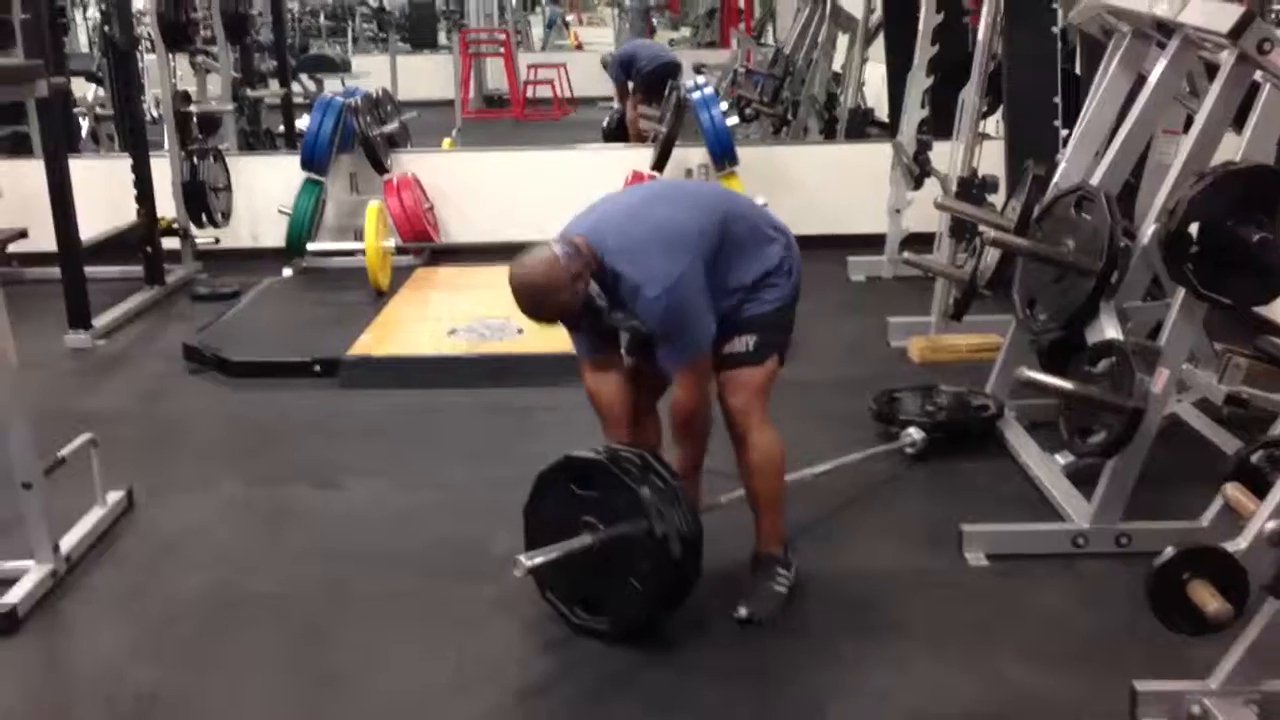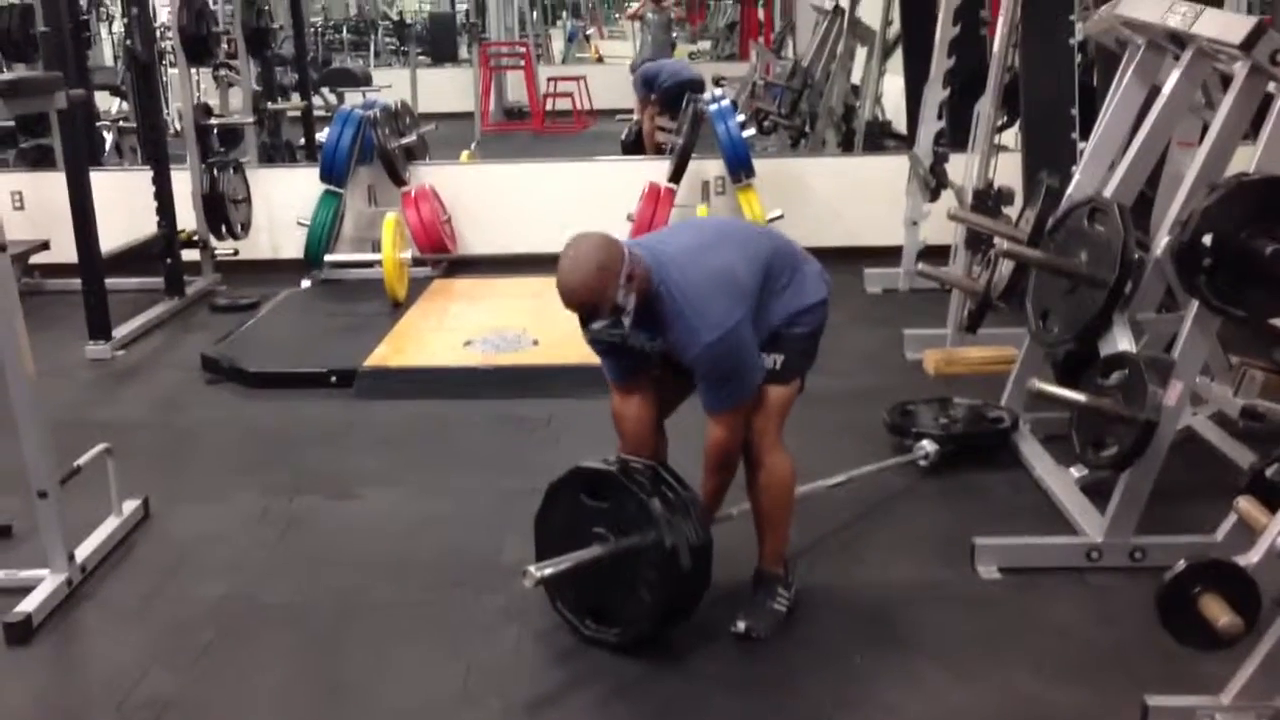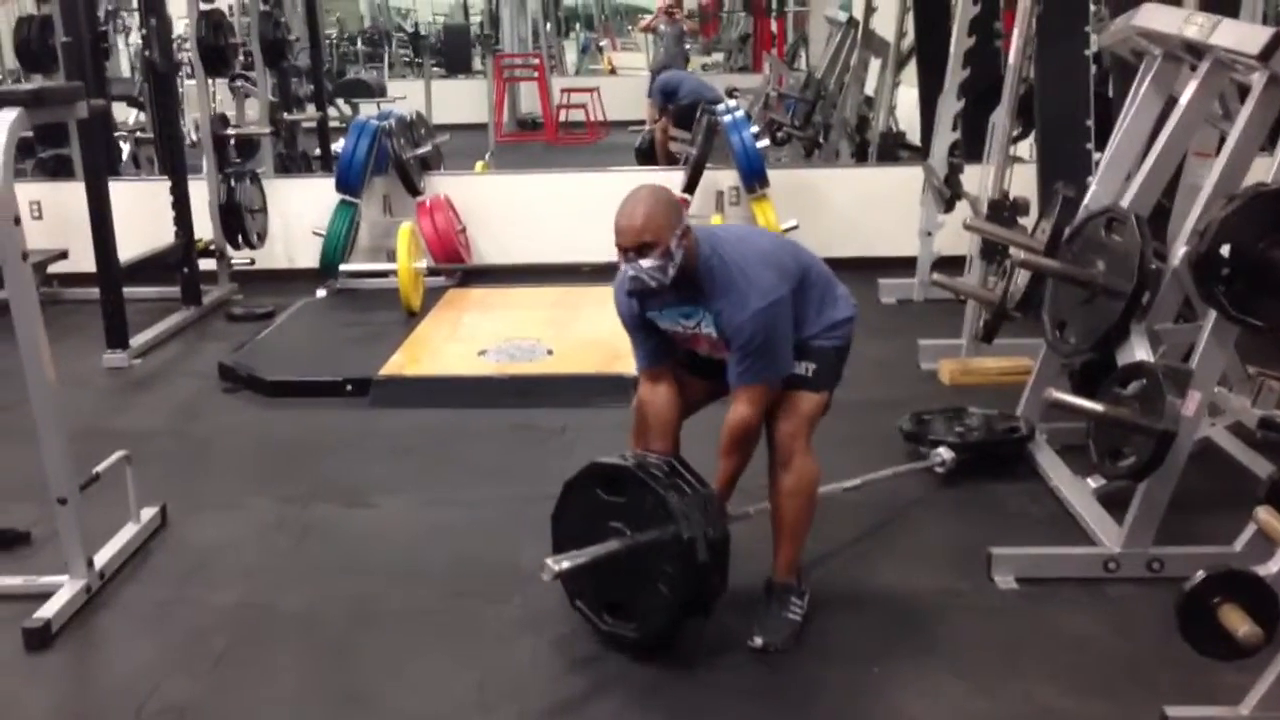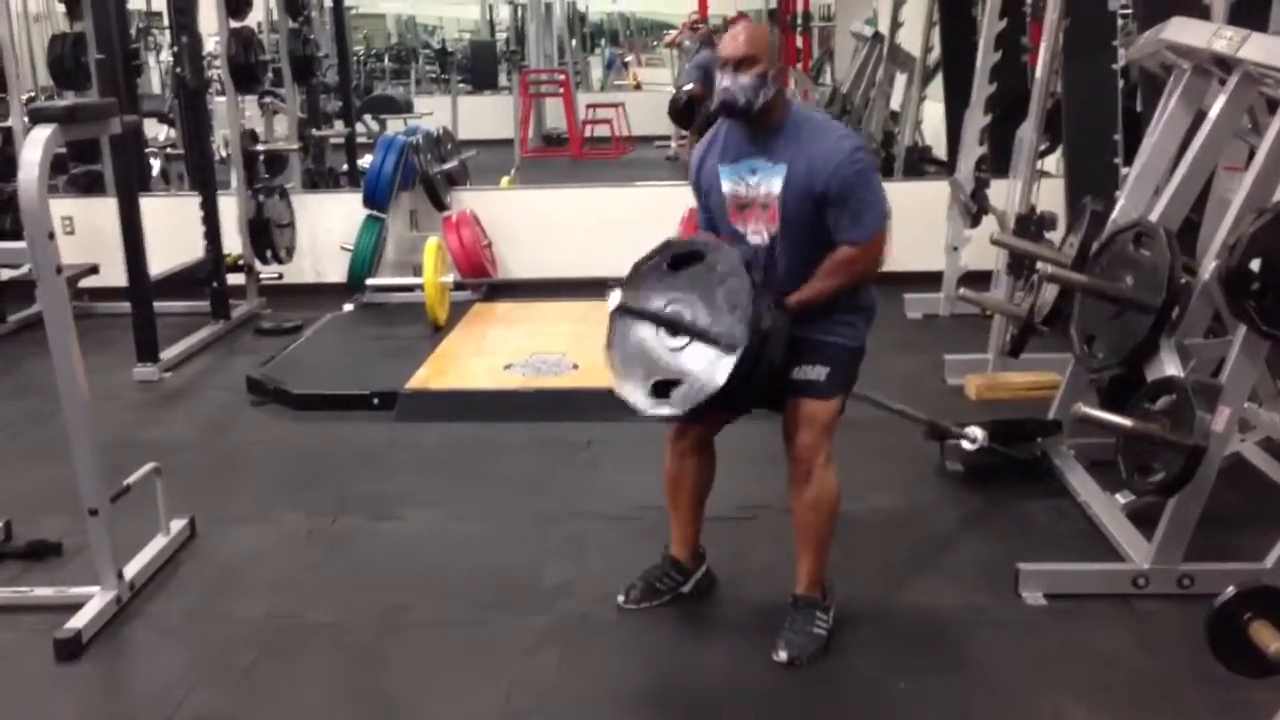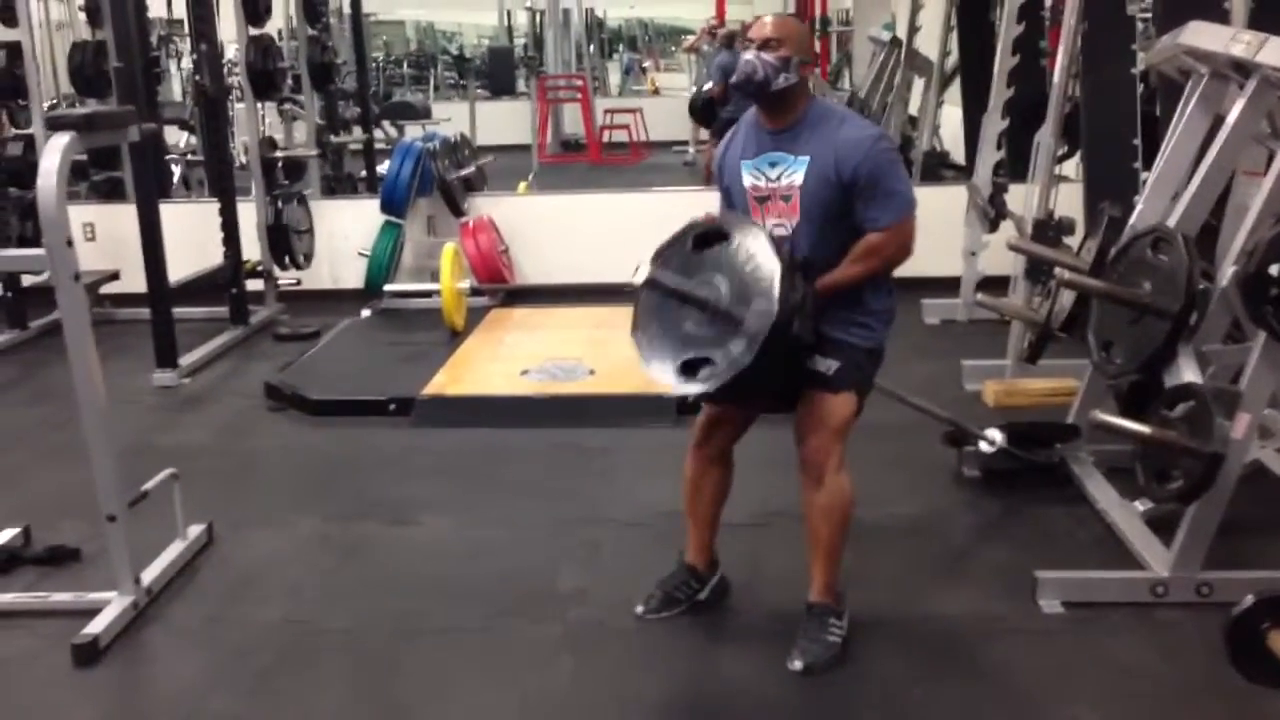
dt=1s
person 1, frame 1
left shoulder: (657, 284)
right shoulder: (564, 268)
left elbow: (691, 390)
right elbow: (602, 373)
left wrist: (686, 482)
left hip: (757, 275)
right hip: (692, 270)
left knee: (743, 413)
right knee: (633, 395)
left ankle: (773, 557)
person 1, frame 2
left shoulder: (707, 320)
right shoulder: (605, 299)
left elbow: (727, 430)
right elbow: (631, 398)
left wrist: (700, 517)
left hip: (790, 302)
left knee: (758, 435)
right knee: (641, 420)
left ankle: (774, 576)
person 1, frame 3
left shoulder: (750, 290)
right shoulder: (633, 290)
left elbow: (748, 410)
right elbow: (657, 383)
left wrist: (714, 501)
left hip: (813, 328)
left knee: (787, 437)
right knee: (647, 414)
left ankle: (787, 585)
person 1, frame 4
left shoulder: (833, 151)
right shoulder: (711, 150)
left elbow: (865, 254)
left wrist: (786, 307)
left hip: (822, 320)
left knee: (807, 448)
right knee: (686, 426)
left ankle: (812, 598)
right ankle: (684, 563)
person 1, frame 5
left shoulder: (855, 143)
right shoulder: (735, 145)
left elbow: (896, 239)
left wrist: (811, 292)
left hip: (841, 318)
left knee: (820, 450)
right knee: (709, 433)
left ankle: (825, 606)
right ankle: (699, 571)
